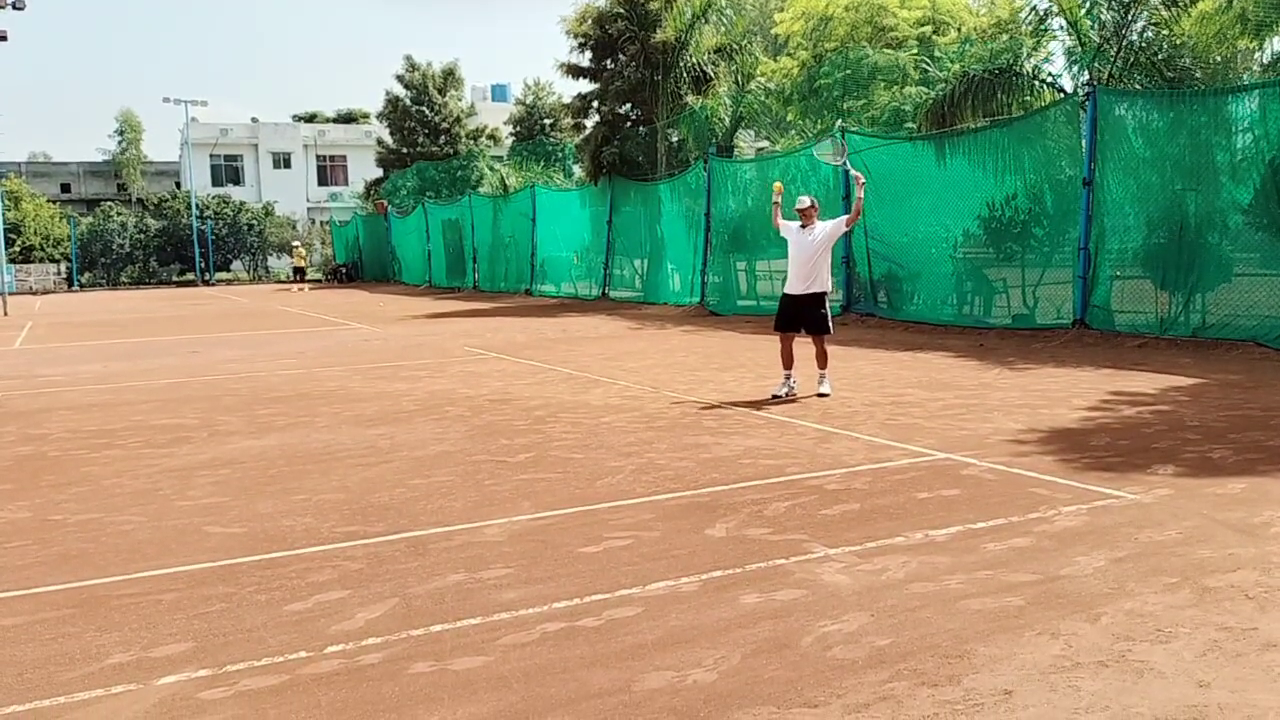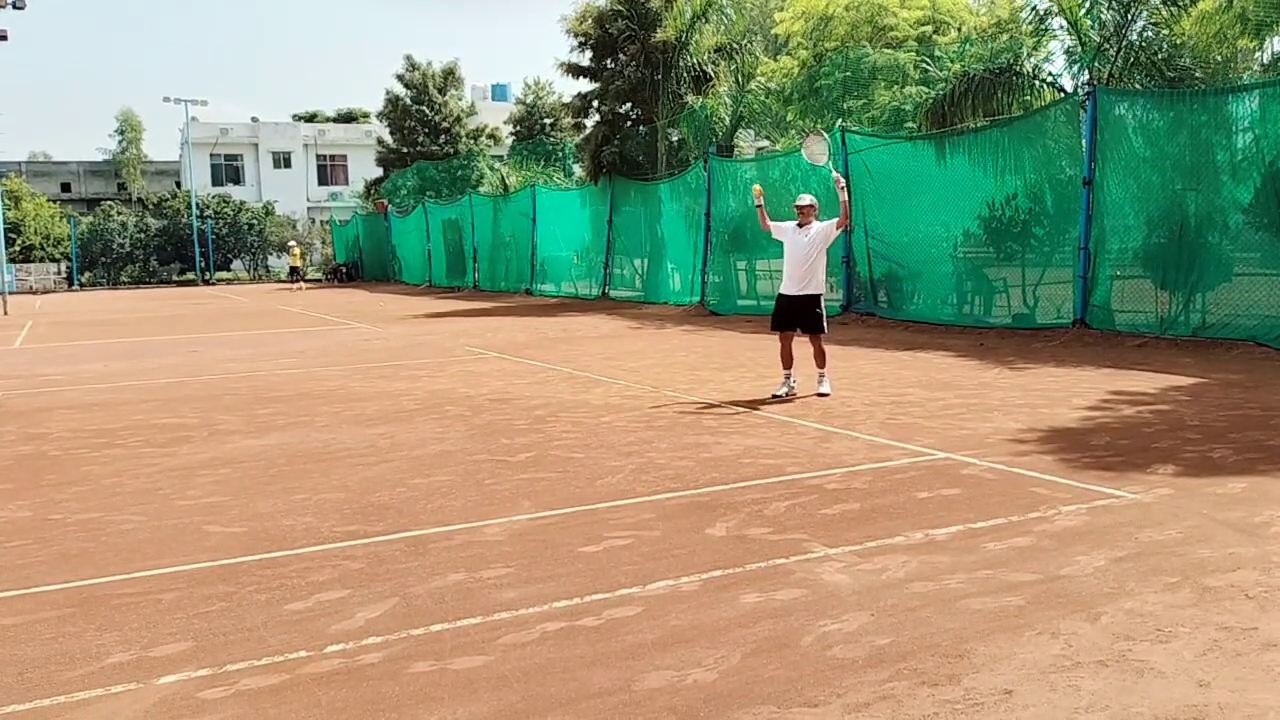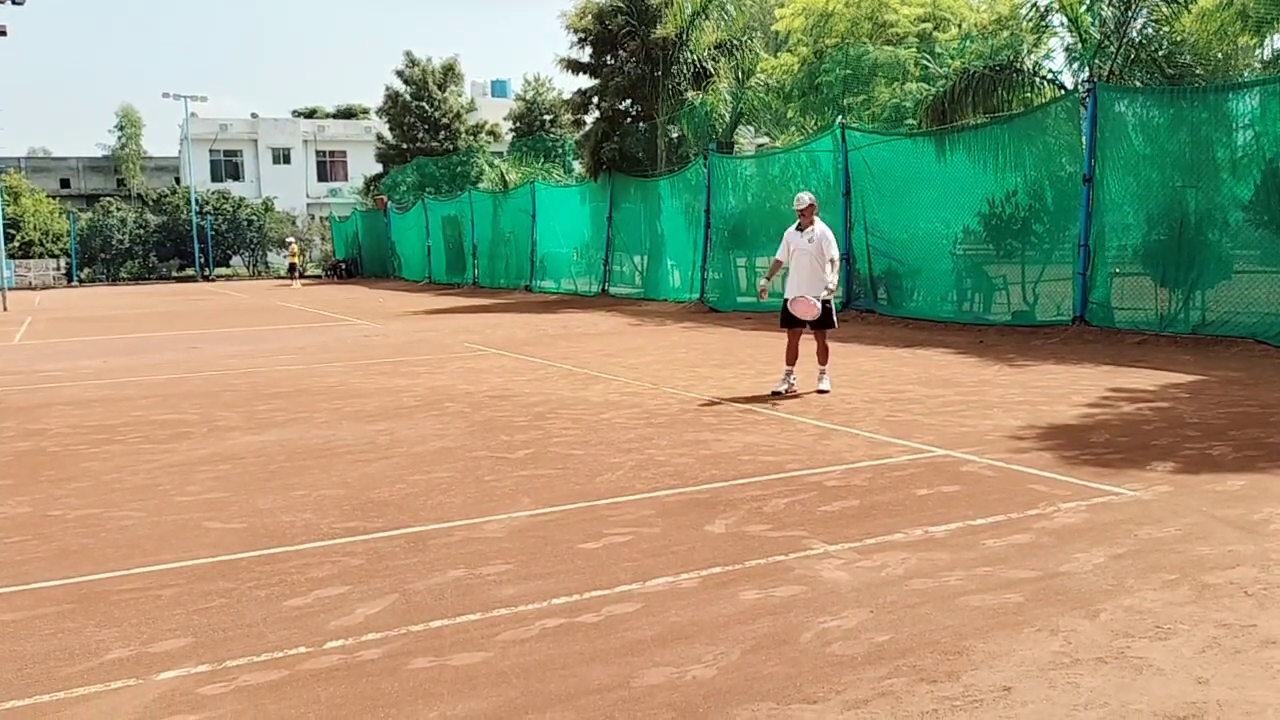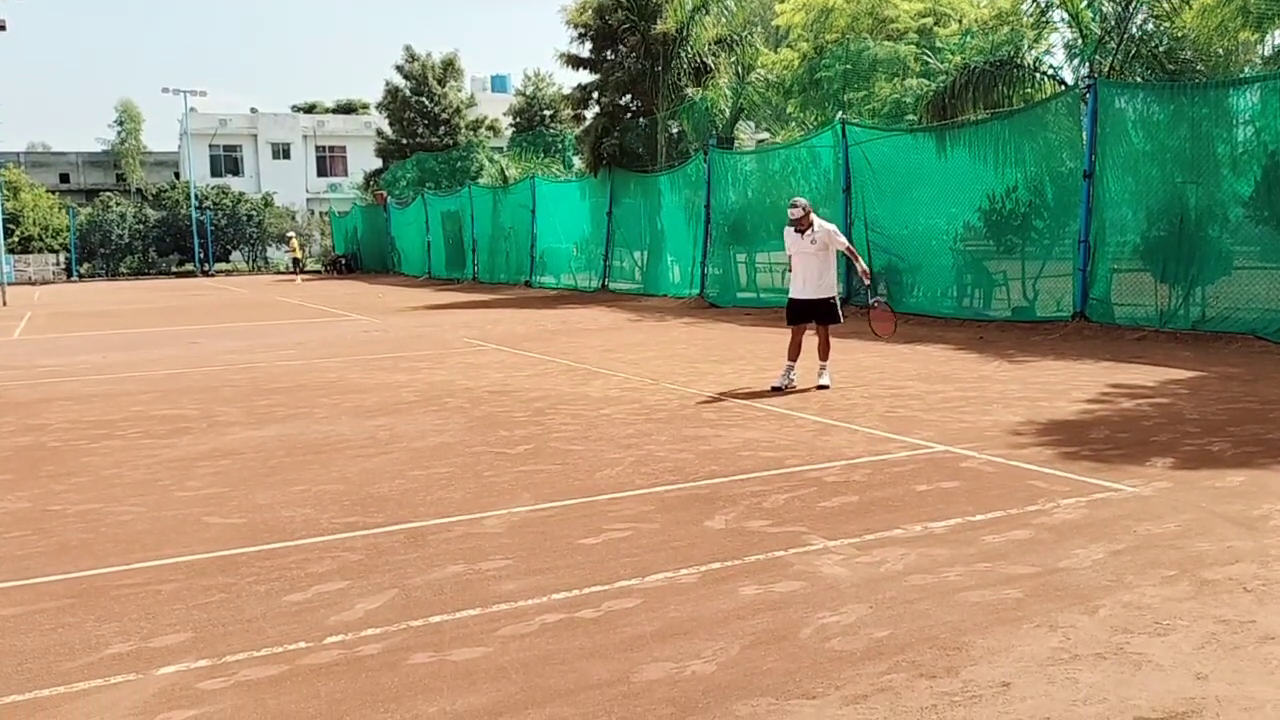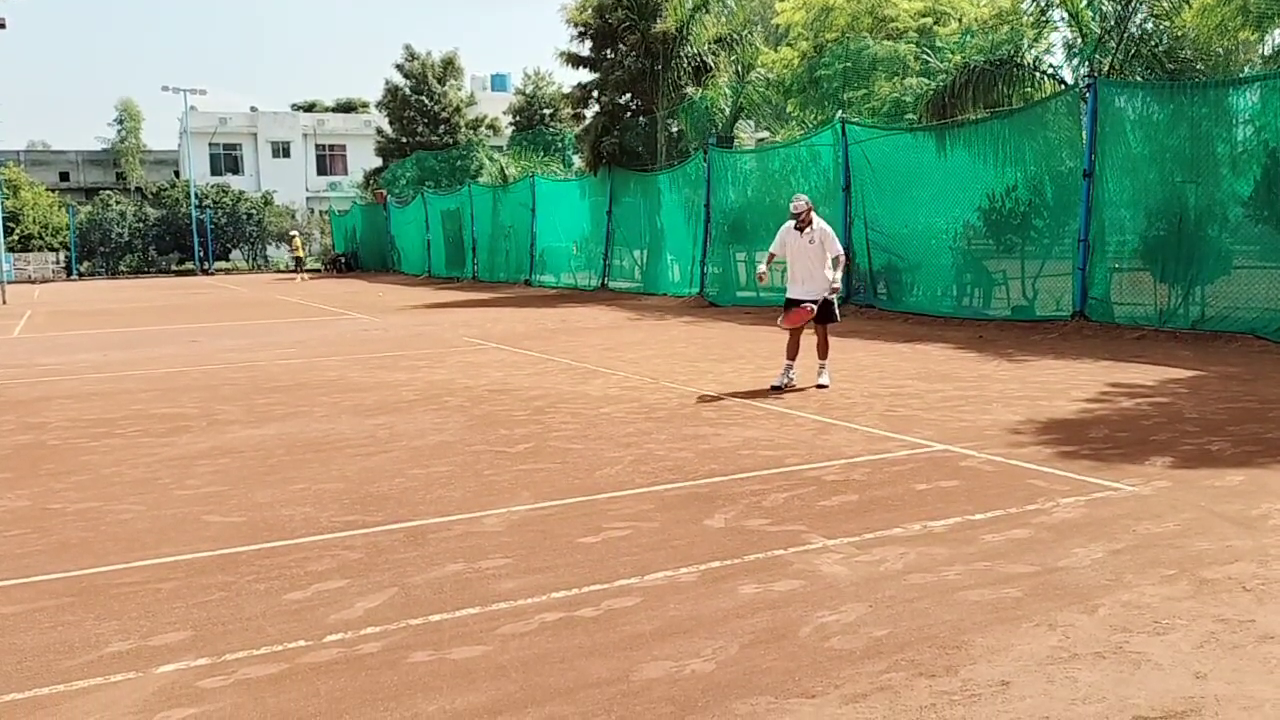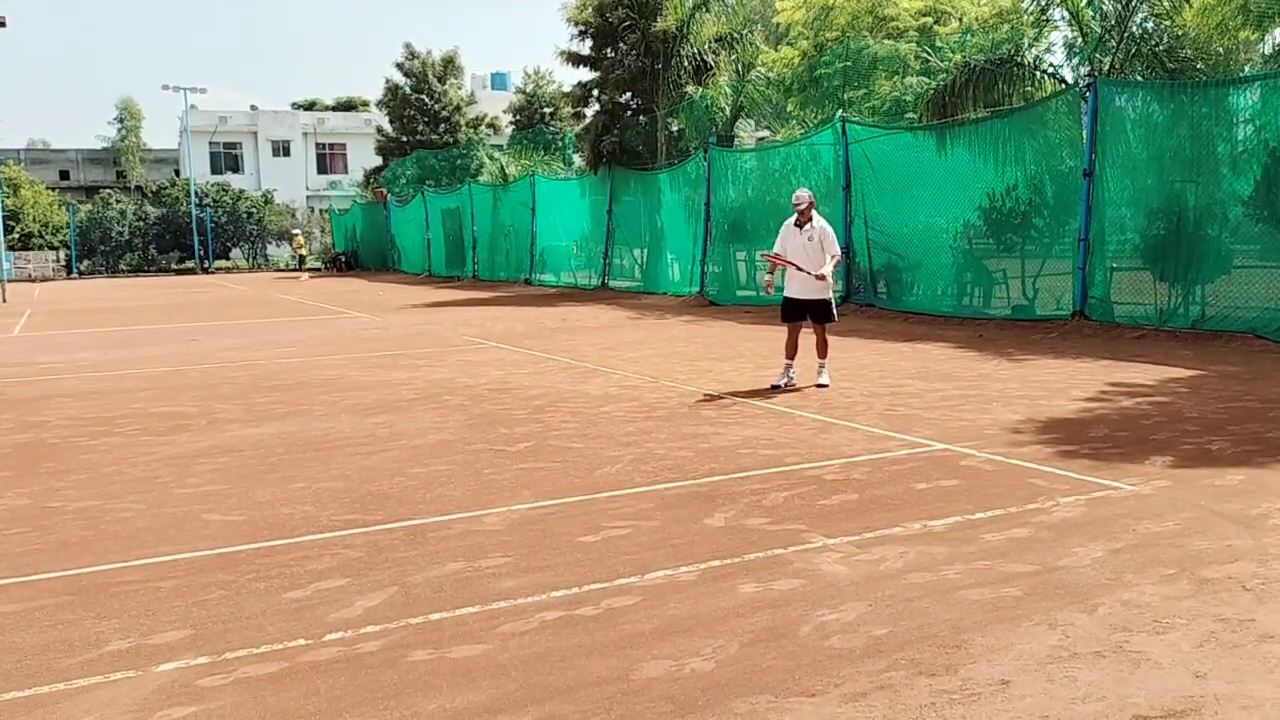
dt=0.4s
person 1, frame 1
left shoulder: (827, 229)
right shoulder: (792, 229)
left elbow: (854, 215)
right elbow: (776, 222)
left wrist: (859, 188)
right wrist: (777, 198)
left hip: (815, 294)
right hip: (791, 294)
left knee: (819, 341)
right knee: (785, 339)
left ankle: (823, 380)
right ankle: (788, 382)
person 1, frame 2
left shoulder: (823, 230)
right shoulder: (788, 228)
left elbow: (845, 219)
right elbow: (765, 225)
left wrist: (842, 191)
right wrist: (759, 201)
left hip: (811, 295)
right hip: (787, 294)
left knee: (816, 340)
right knee: (785, 339)
left ankle: (823, 379)
right ankle: (788, 381)
person 1, frame 3
left shoulder: (823, 232)
right shoulder: (791, 232)
left elbow: (834, 259)
right elbow: (779, 260)
left wrist: (833, 280)
right wrist: (766, 280)
left hip: (818, 295)
right hip: (794, 295)
left knee: (820, 337)
right knee: (792, 337)
left ankle: (823, 376)
right ankle: (789, 378)
person 1, frame 4
left shoulder: (826, 230)
right shoulder: (788, 231)
left elbow: (846, 246)
left wrist: (860, 264)
right wrist: (791, 273)
left hip: (823, 293)
right hip: (798, 293)
left knee: (823, 333)
right knee: (796, 333)
left ankle: (823, 372)
right ankle: (789, 373)
person 1, frame 5
left shoulder: (823, 229)
right shoulder: (787, 229)
left elbow: (839, 255)
right elbow: (774, 252)
left wrist: (837, 276)
right wrist: (764, 266)
left hip: (821, 292)
right hip: (795, 292)
left knee: (821, 332)
right knee: (794, 333)
left ankle: (823, 371)
right ankle: (788, 373)
person 1, frame 6
left shoulder: (823, 228)
right shoulder: (787, 226)
left elbow: (836, 254)
right elbow: (779, 254)
left wrist: (827, 269)
right wrist: (769, 275)
left hip: (818, 292)
right hip: (793, 291)
left knee: (820, 332)
right knee: (792, 331)
left ankle: (823, 371)
right ankle: (788, 372)
